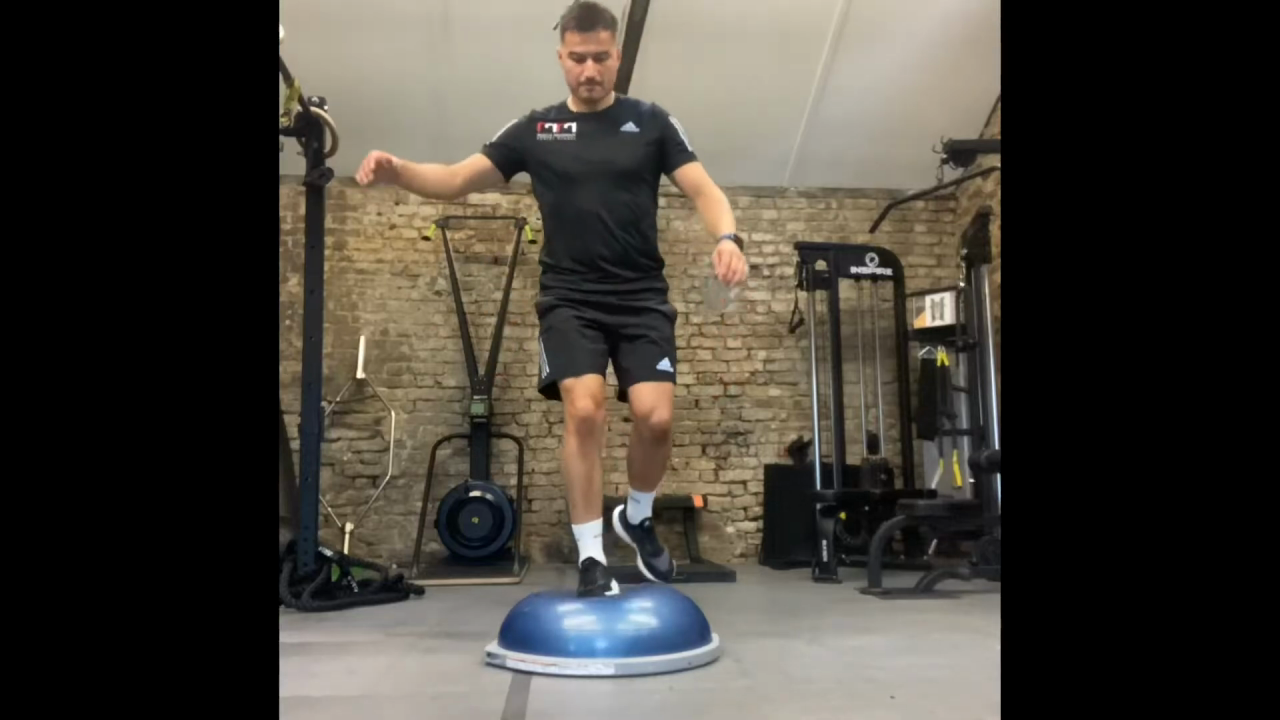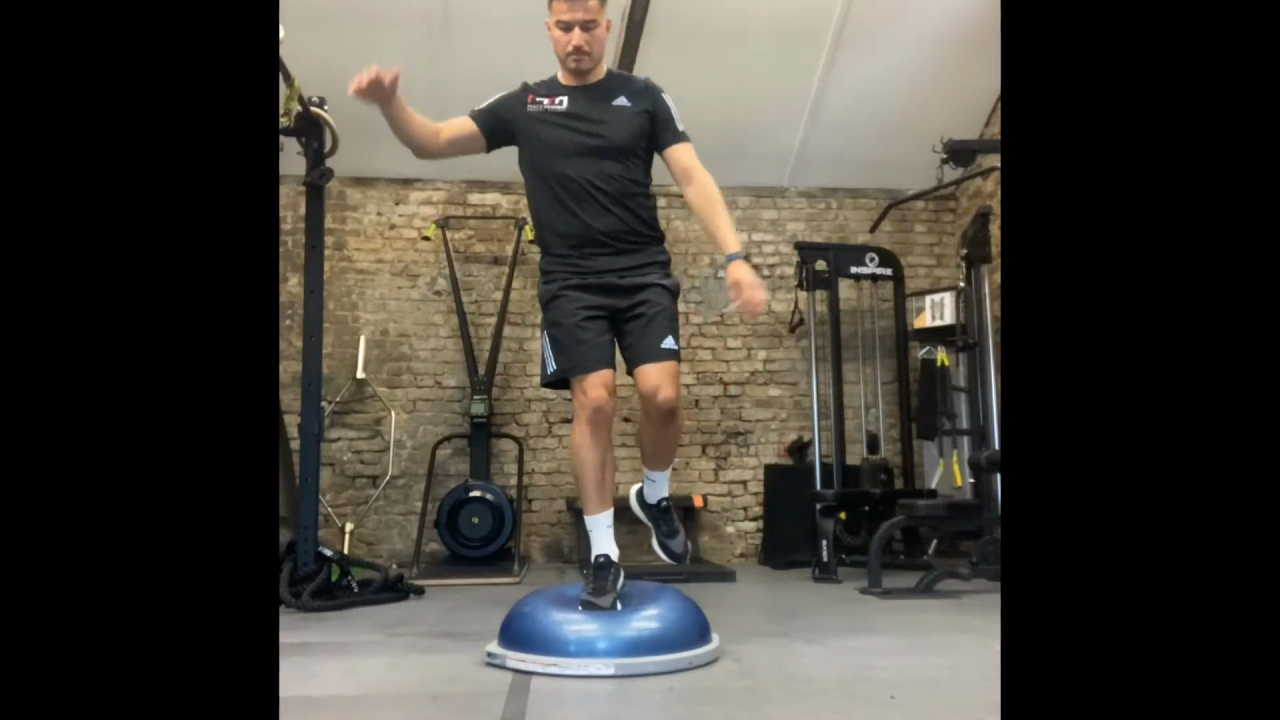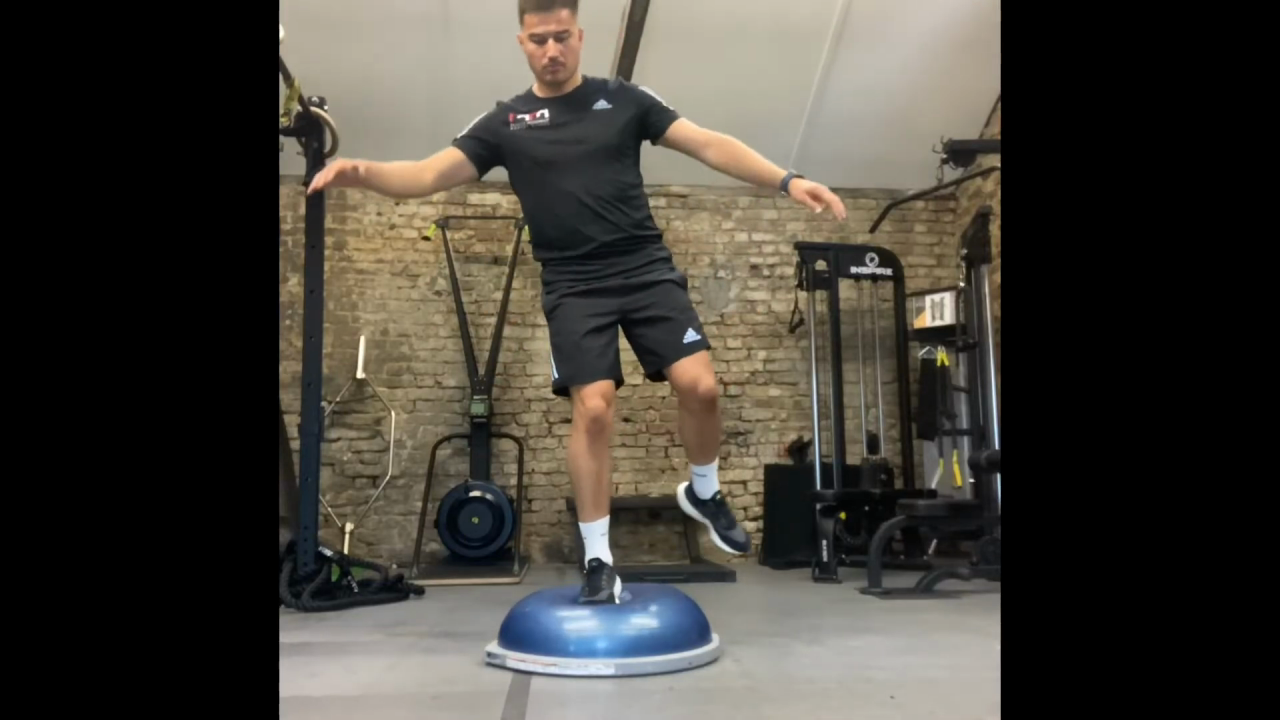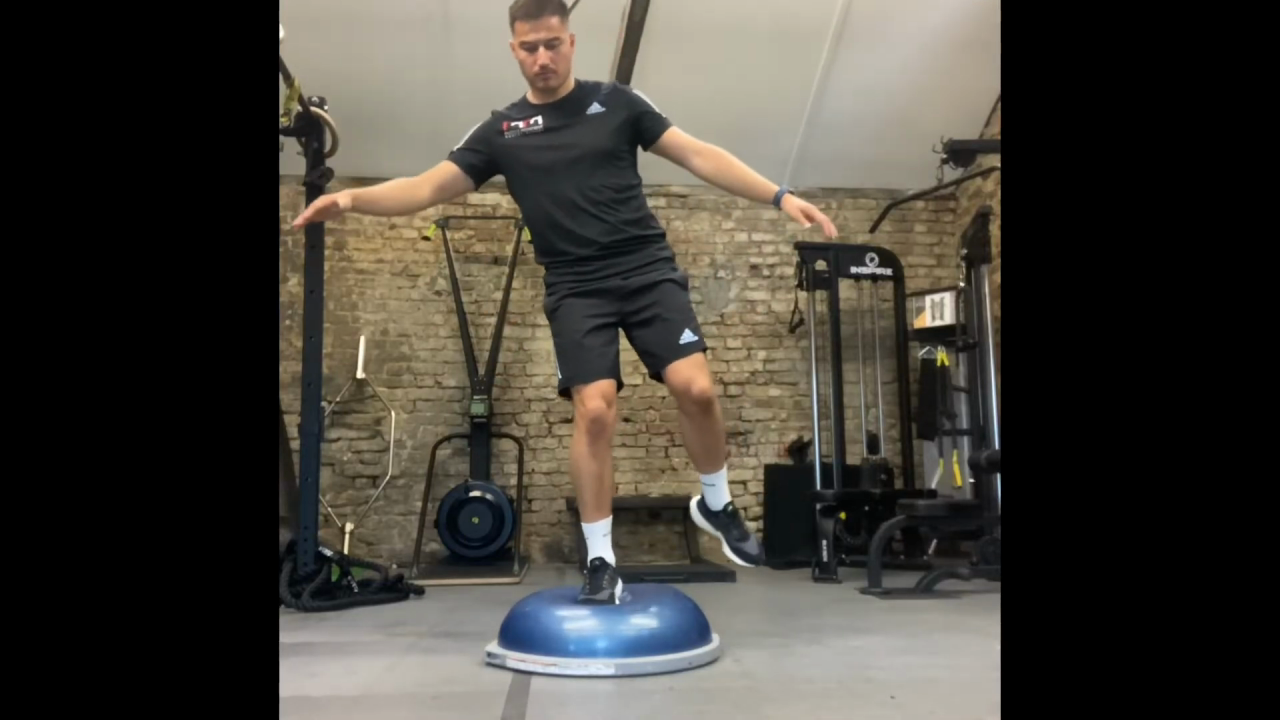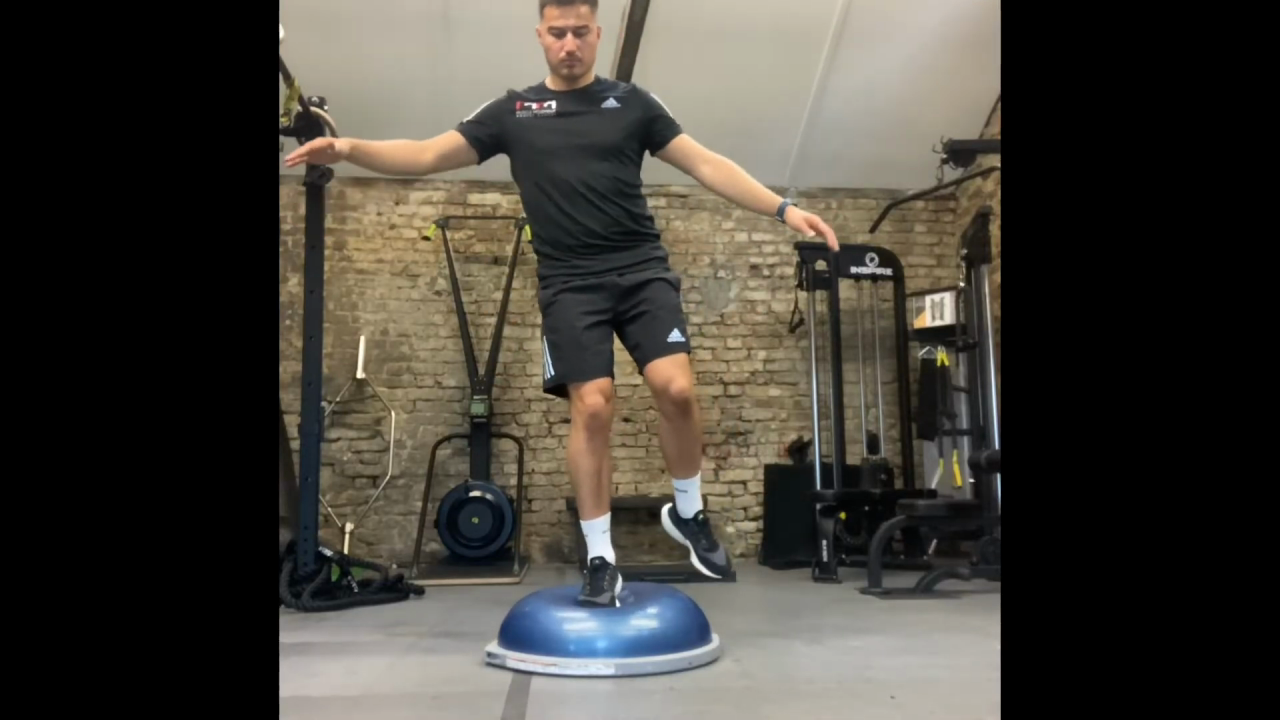
dt=1s
person 1, frame 1
left shoulder: (651, 122)
right shoulder: (534, 130)
left elbow: (704, 190)
right elbow: (455, 180)
left wrist: (726, 237)
right wrist: (397, 169)
left hip: (642, 296)
right hip: (569, 297)
left knee: (656, 417)
right knee: (584, 412)
left ankle: (638, 517)
right ankle: (592, 558)
person 1, frame 2
left shoulder: (645, 97)
right shoulder: (524, 105)
left elbow: (692, 177)
right elbow: (430, 141)
left wrist: (734, 256)
right wrist: (388, 100)
left hip: (643, 272)
right hip: (571, 280)
left knee: (662, 395)
right knee: (593, 402)
left ankle: (654, 496)
right ankle: (604, 554)
person 1, frame 3
left shoulder: (624, 99)
right shoulder: (505, 122)
left elbow: (707, 144)
right elbow: (429, 175)
left wrist: (786, 181)
right wrist: (363, 171)
left hip: (647, 269)
right hip: (574, 286)
left knee: (699, 386)
right knee: (592, 410)
left ankle: (703, 492)
right ankle: (598, 561)
person 1, frame 4
left shoulder: (618, 102)
right shoulder: (501, 130)
left elbow: (697, 155)
right elbow: (426, 188)
left wrist: (779, 196)
right wrist: (352, 198)
left hip: (648, 269)
right hip: (576, 288)
left knee: (696, 389)
right knee: (594, 411)
left ankle: (717, 504)
right ankle: (600, 561)
person 1, frame 5
left shoulder: (632, 102)
right shoulder: (512, 112)
left elbow: (705, 164)
right elbow: (427, 155)
left wrist: (783, 208)
right wrist: (349, 147)
left hip: (641, 267)
right hip: (570, 281)
left knee: (676, 390)
right knee: (592, 408)
left ankle: (688, 513)
right ankle: (600, 557)
